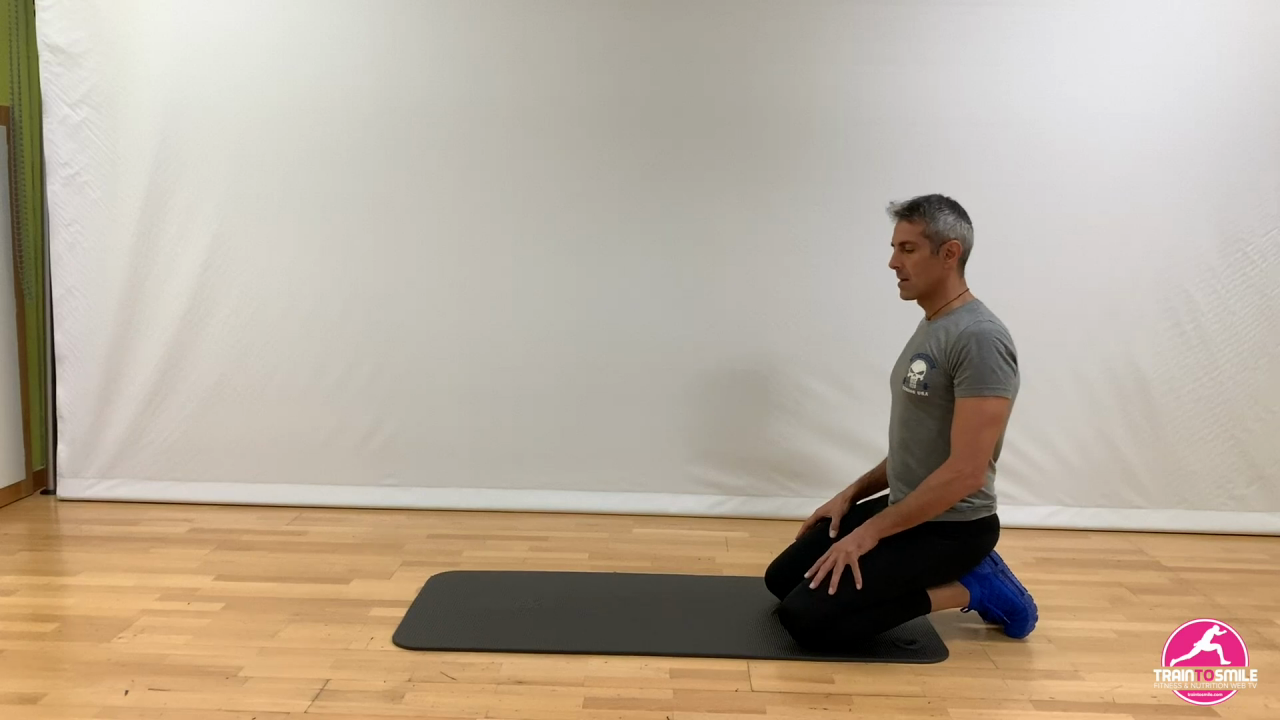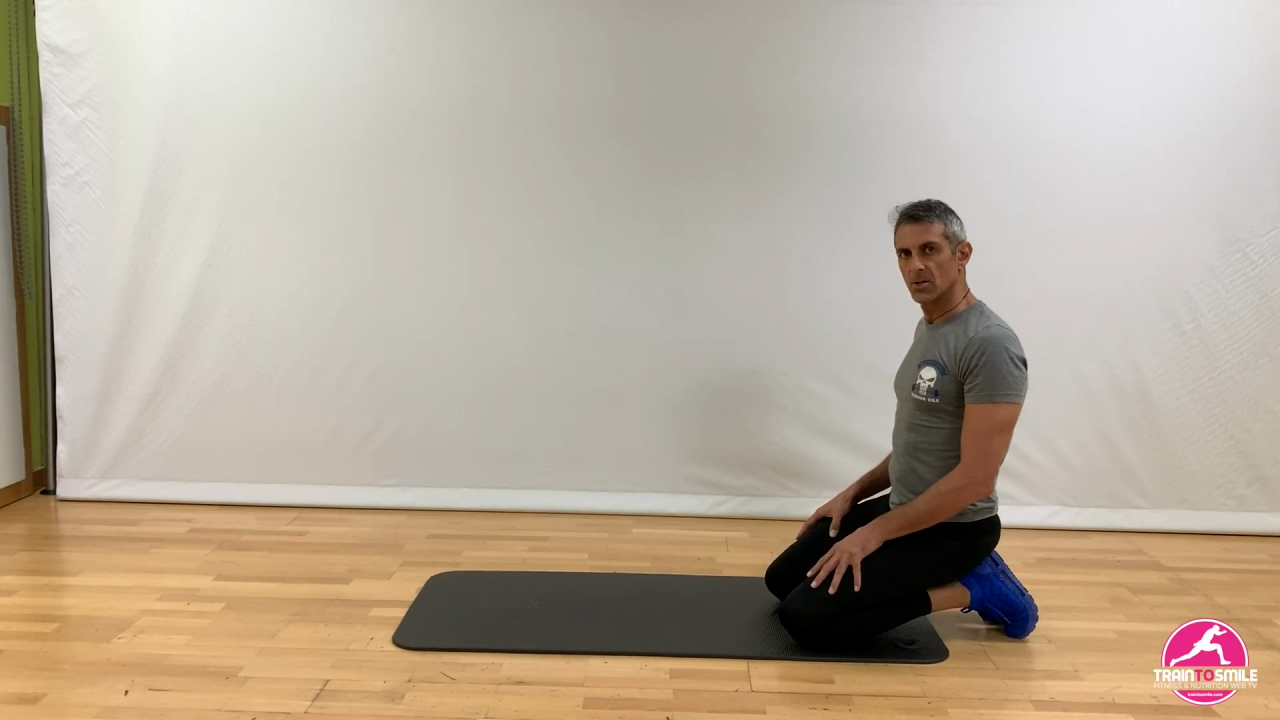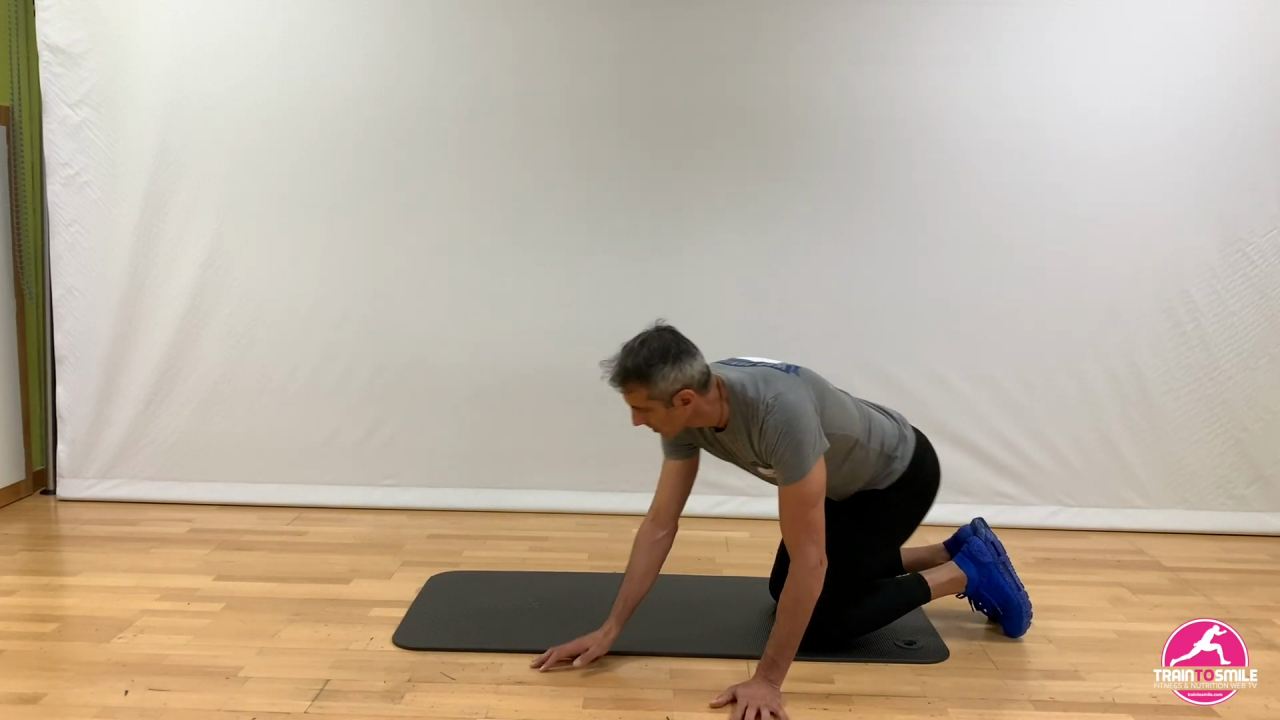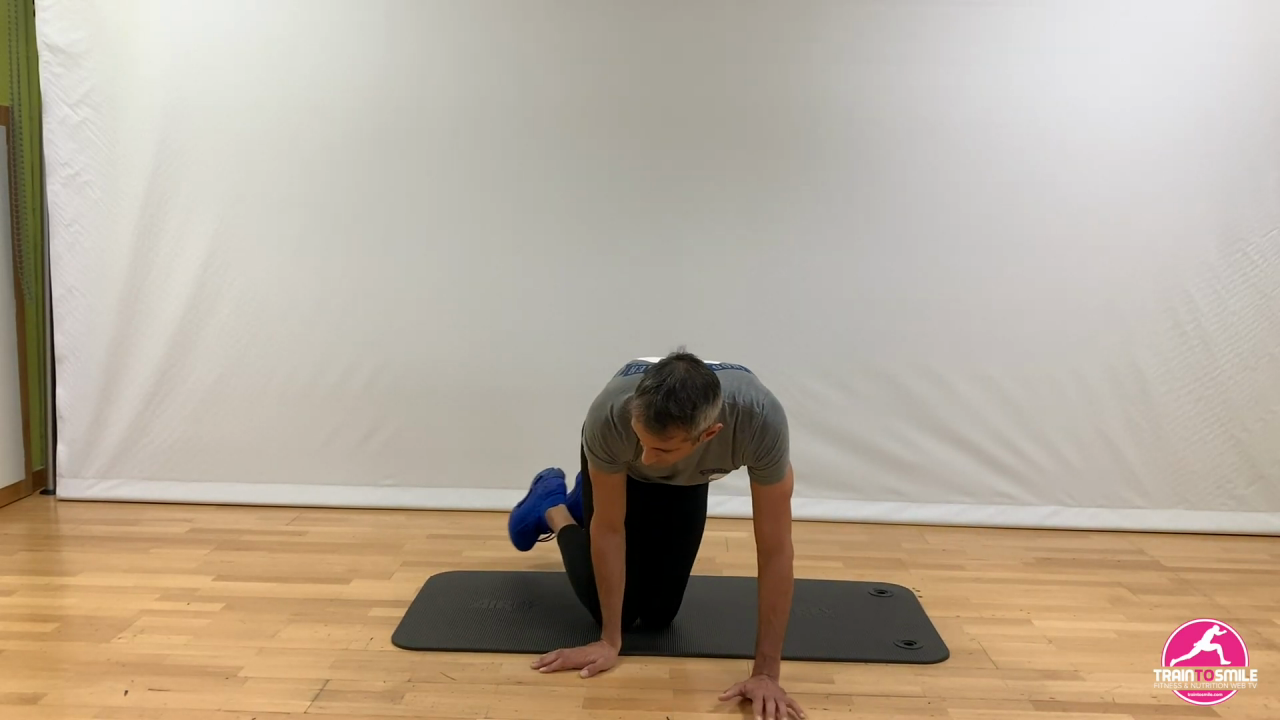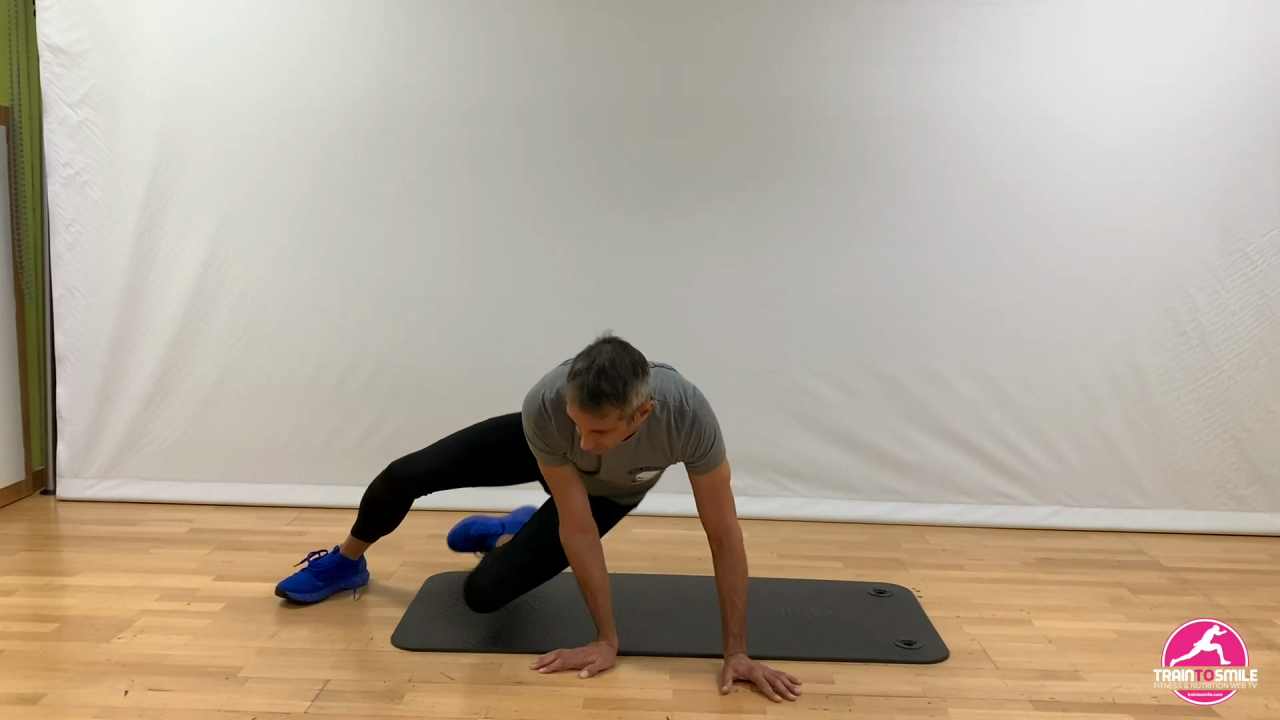
dt=1s
person 1, frame 1
left shoulder: (979, 339)
right shoulder: (932, 327)
left elbow: (965, 471)
left wrist: (870, 533)
right wrist: (852, 494)
left hip: (949, 528)
right hip: (906, 507)
left knee: (804, 617)
right knee: (783, 579)
left ankle: (970, 589)
right ankle: (956, 576)
person 1, frame 2
left shoulder: (989, 345)
right shoulder: (928, 328)
left elbow: (975, 477)
left wrist: (874, 534)
right wrist: (852, 494)
left hip: (951, 529)
right hip: (904, 507)
left knee: (805, 617)
right knee: (783, 579)
left ankle: (970, 590)
right ankle: (954, 579)
person 1, frame 3
left shoulder: (779, 412)
right shoulder: (678, 408)
left elbow: (809, 558)
right elbow: (659, 524)
left wrist: (767, 680)
right wrist: (611, 629)
left hip: (898, 476)
right hip: (841, 475)
left knee: (819, 622)
right knee: (785, 591)
left ankle: (963, 573)
right ankle: (951, 550)
person 1, frame 4
left shoulder: (761, 420)
right shoulder: (611, 415)
left elbow: (775, 550)
right elbow: (608, 529)
left wrist: (765, 673)
right wrist: (609, 641)
right hip: (613, 463)
left knee: (657, 610)
right knee: (604, 604)
right ankle: (554, 512)
person 1, frame 5
left shoulder: (688, 416)
right shoulder: (544, 407)
left elbow: (725, 538)
right elbow: (576, 527)
left wrist: (736, 653)
right wrist: (606, 640)
left hip: (610, 491)
right hip: (554, 459)
left knee: (483, 592)
right knee: (403, 477)
left ankle: (508, 535)
right ankle: (344, 562)
